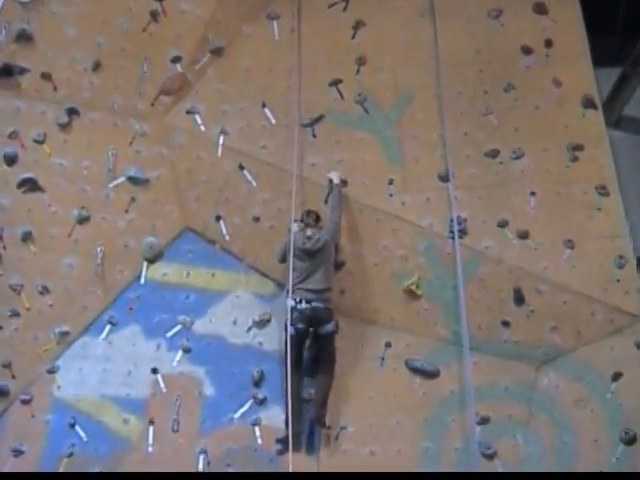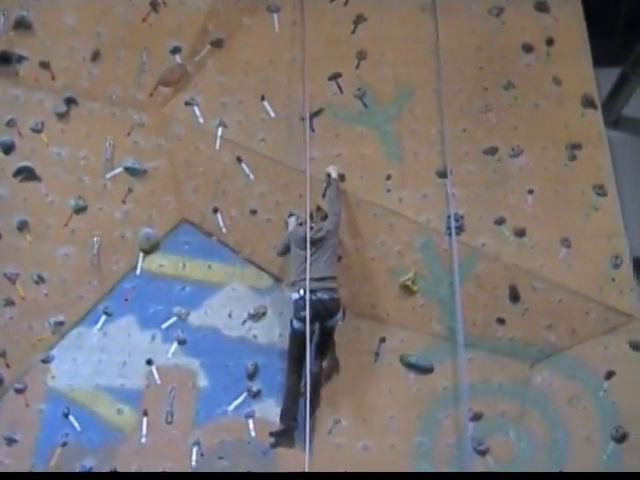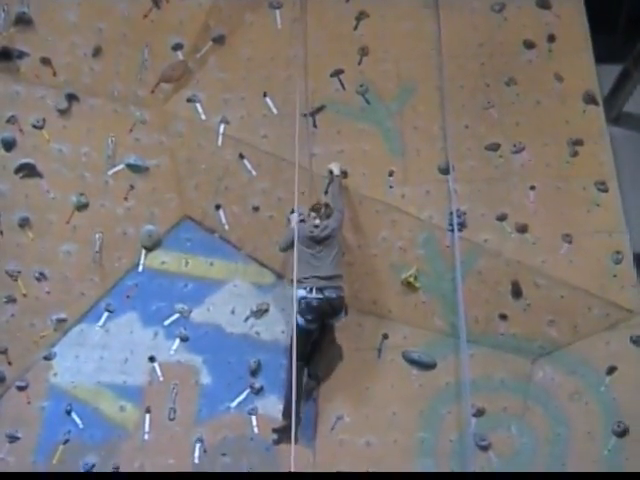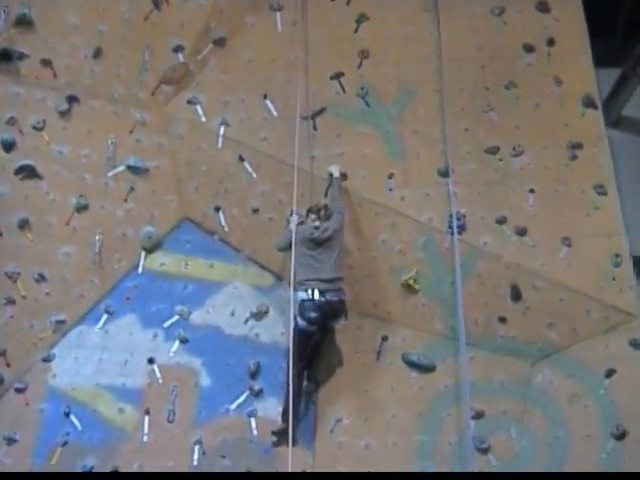
dt=0.5s
person 1, frame 1
left shoulder: (292, 241)
right shoulder: (328, 237)
left elbow: (280, 258)
right elbow: (335, 212)
right wrist: (336, 184)
left hip: (297, 309)
right hip: (322, 309)
left knee: (294, 370)
right knee: (325, 365)
left ankle: (293, 431)
right ankle: (319, 413)
person 1, frame 2
left shoulder: (296, 233)
right shoulder: (331, 229)
left elbow: (280, 250)
right elbow: (335, 205)
right wrist: (334, 178)
left hip: (303, 301)
right hip: (330, 300)
left knee: (294, 366)
right knee: (326, 338)
left ankle: (287, 427)
right ankle: (318, 369)
person 1, frame 3
left shoulder: (300, 230)
right shoulder: (335, 226)
left elbow: (283, 246)
right elbow: (337, 202)
right wrist: (336, 175)
left hip: (309, 299)
right hip: (335, 299)
left knee: (296, 361)
right knee: (324, 327)
left ankle: (290, 422)
right ankle: (312, 373)
person 1, frame 4
left shoulder: (300, 232)
right shoulder: (336, 227)
left elbow: (281, 245)
right elbow: (337, 204)
left wrist: (292, 226)
right wrist: (336, 177)
left hip: (309, 302)
right hip: (336, 302)
left knee: (296, 364)
right knee: (323, 330)
left ankle: (289, 425)
right ankle: (311, 374)
